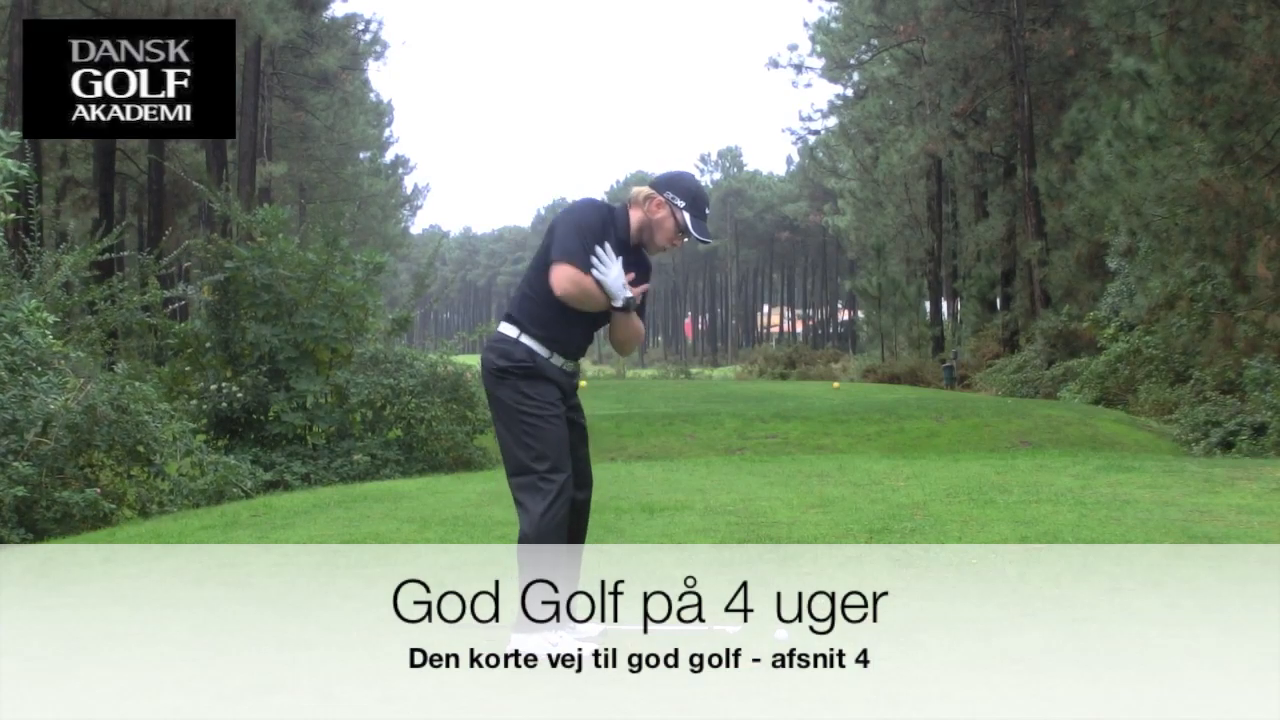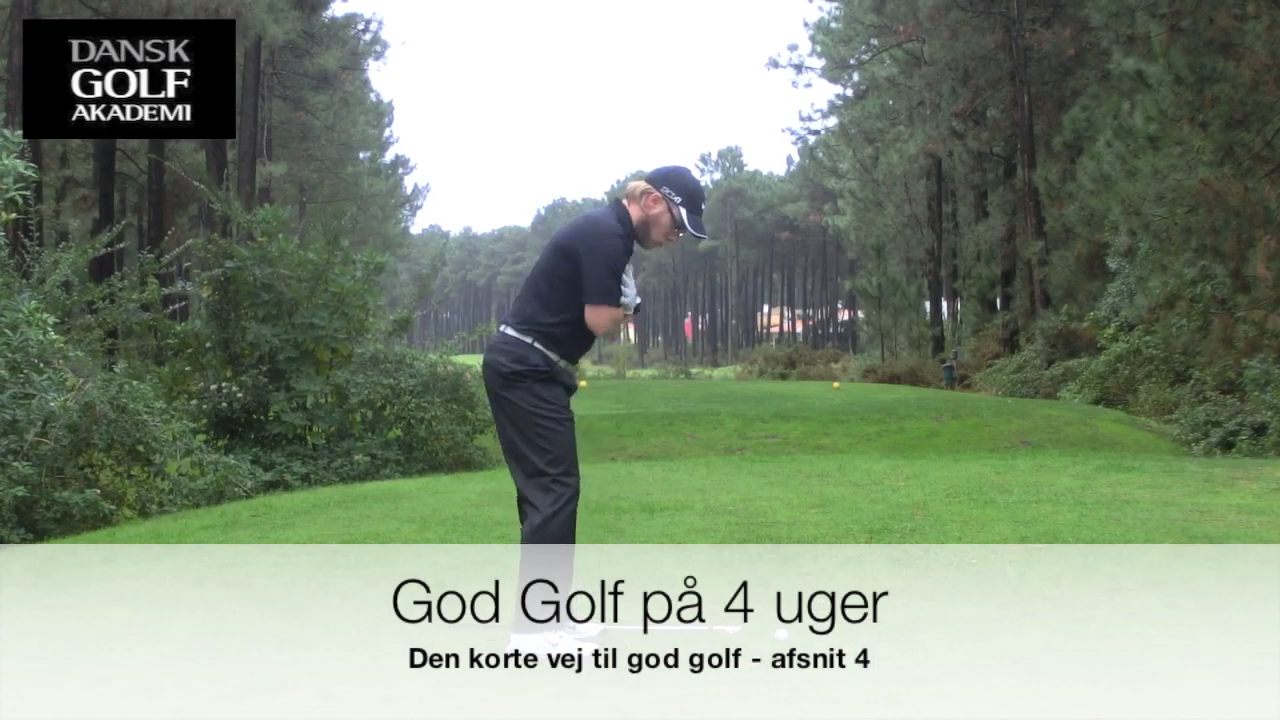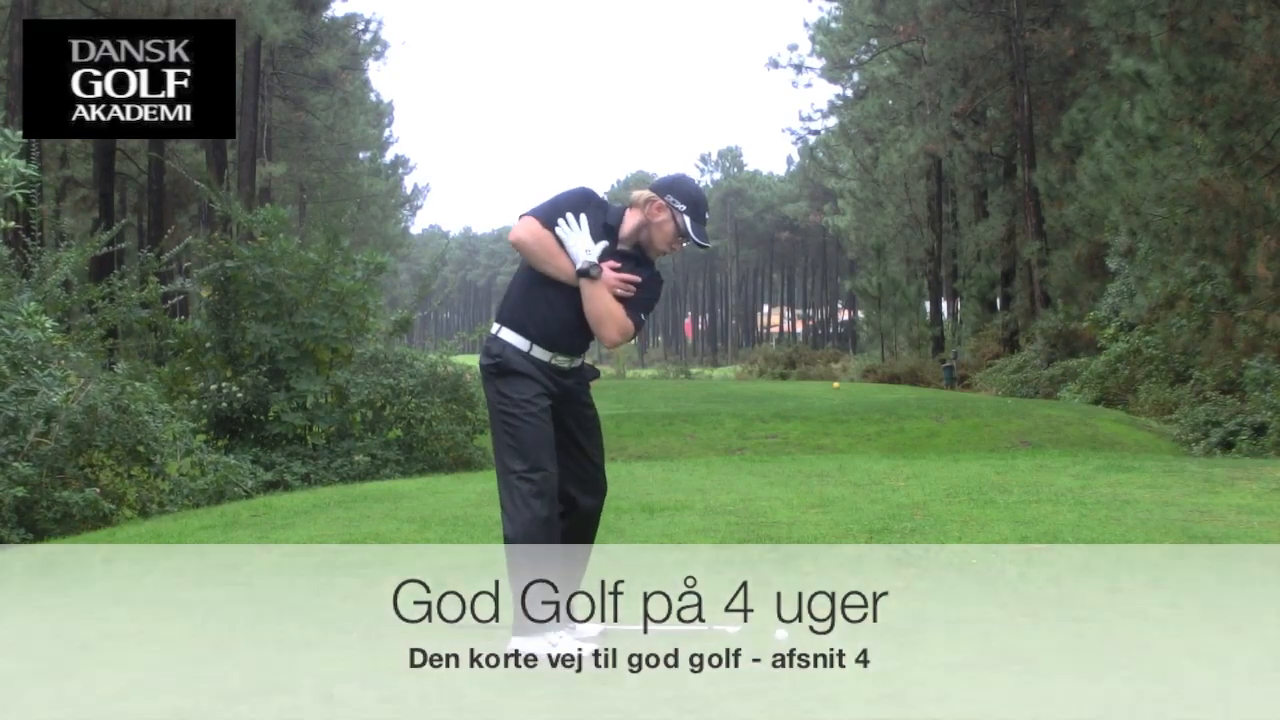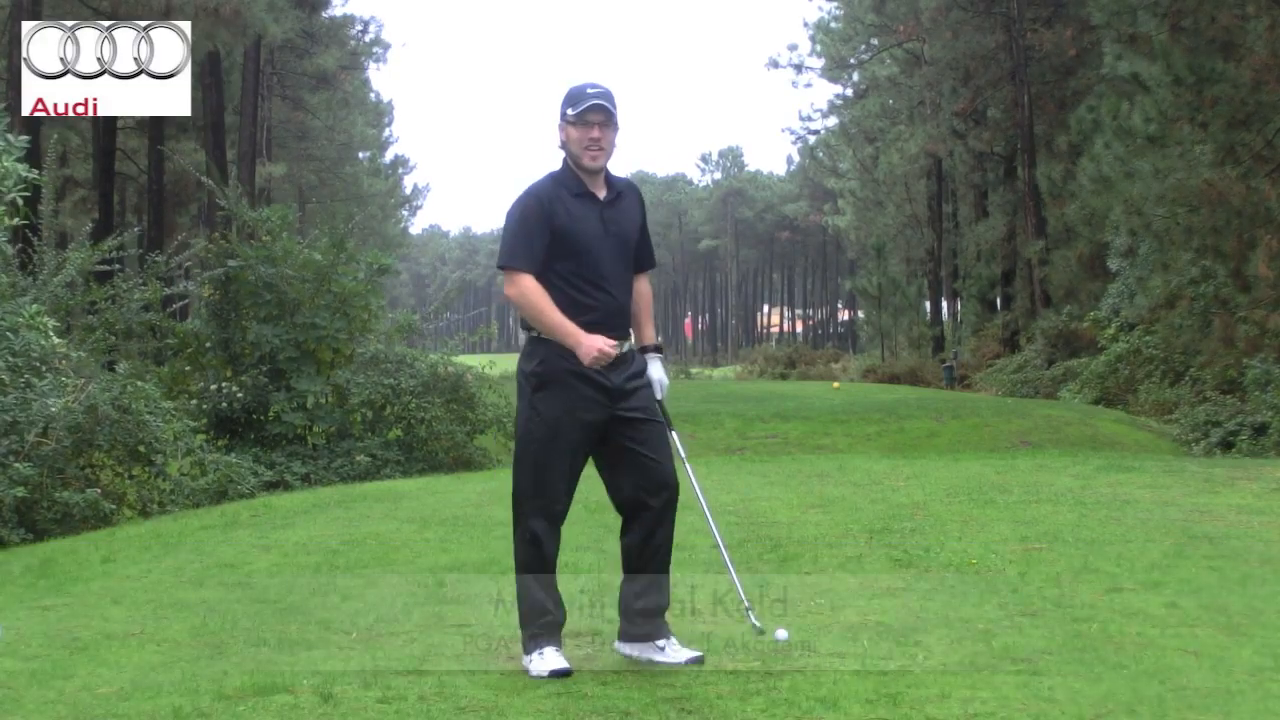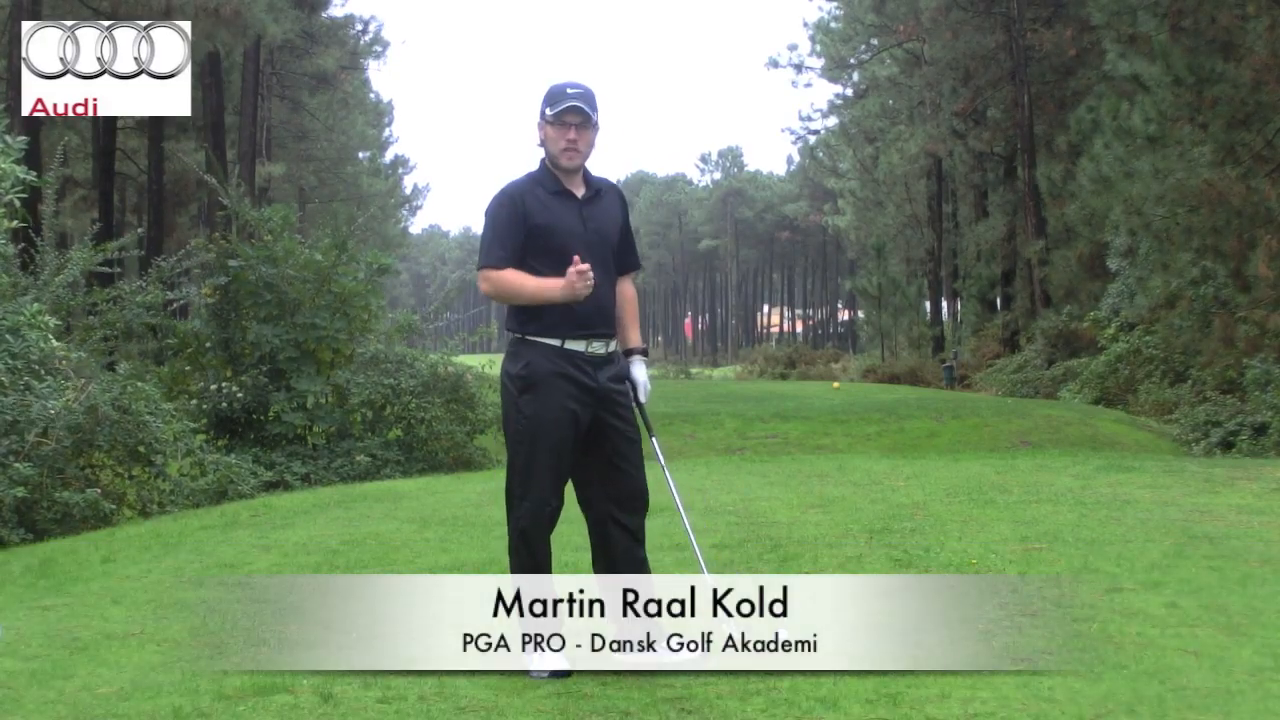
dt=0.5s
person 1, frame 1
left shoulder: (639, 268)
right shoulder: (592, 216)
left elbow: (627, 344)
right elbow: (564, 284)
left wrist: (619, 300)
right wrist: (614, 297)
left hip: (556, 372)
right hip: (519, 363)
left knee: (575, 488)
right knee: (547, 488)
left ankle: (559, 607)
right ankle: (532, 626)
person 1, frame 2
left shoulder: (613, 237)
right shoulder: (605, 232)
left elbow: (604, 315)
right elbow: (599, 320)
left wrist: (623, 301)
right wrist: (626, 303)
left hip: (538, 370)
right hip: (524, 367)
left knee: (556, 488)
right knee: (552, 490)
right ankle: (531, 626)
person 1, frame 3
left shoulder: (644, 276)
right shoulder: (582, 206)
left elbow: (613, 334)
right elbow: (522, 234)
left wrist: (589, 268)
right wrist: (584, 272)
left hip: (568, 374)
right hip: (515, 362)
left knee: (585, 492)
right knee: (533, 488)
left ankle: (556, 610)
right ankle: (530, 625)
person 1, frame 4
left shoulder: (631, 199)
right shoulder: (540, 200)
right elbow: (516, 282)
left wrist: (652, 351)
right wrist: (579, 341)
left hip: (623, 369)
right hip: (559, 370)
left knee: (656, 488)
right knee: (542, 507)
left ankle: (642, 628)
right ankle: (541, 638)
person 1, frame 5
left shoulder: (613, 199)
right shoulder: (516, 200)
right elbow: (491, 279)
left wrist: (635, 354)
right wrist: (561, 289)
left hip: (607, 368)
right hip: (541, 368)
left knee: (623, 502)
right knee: (536, 508)
